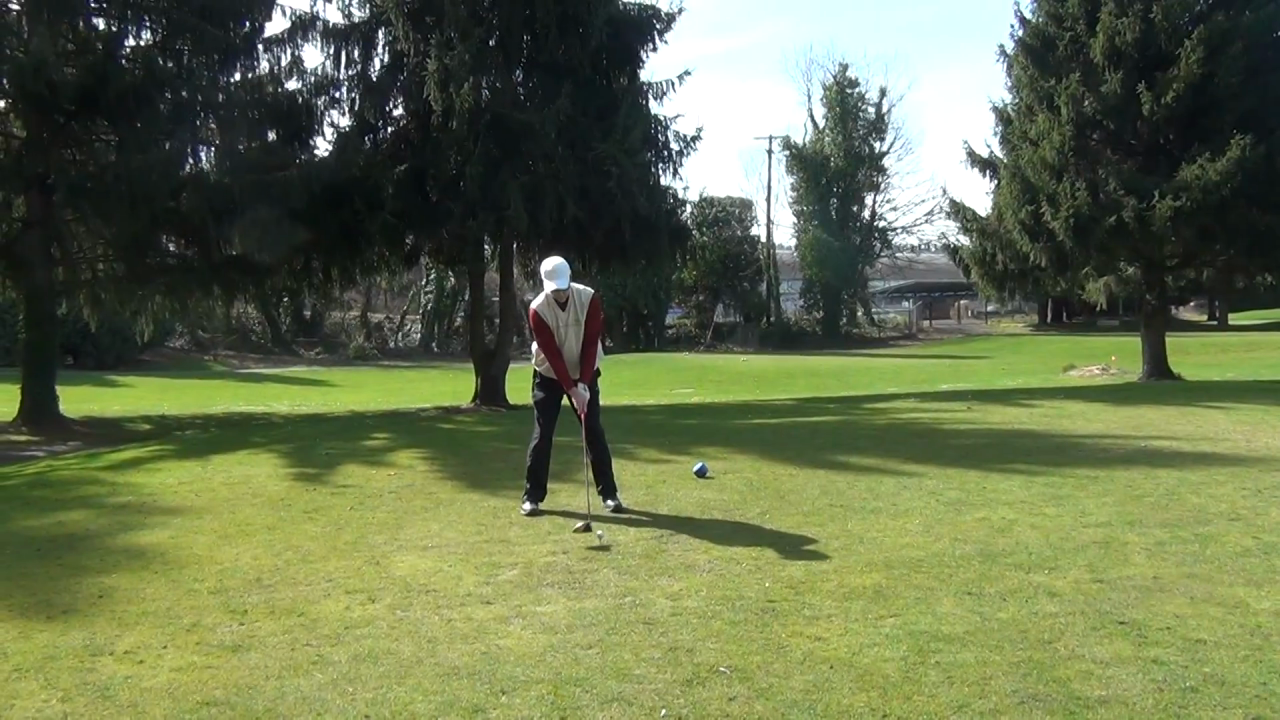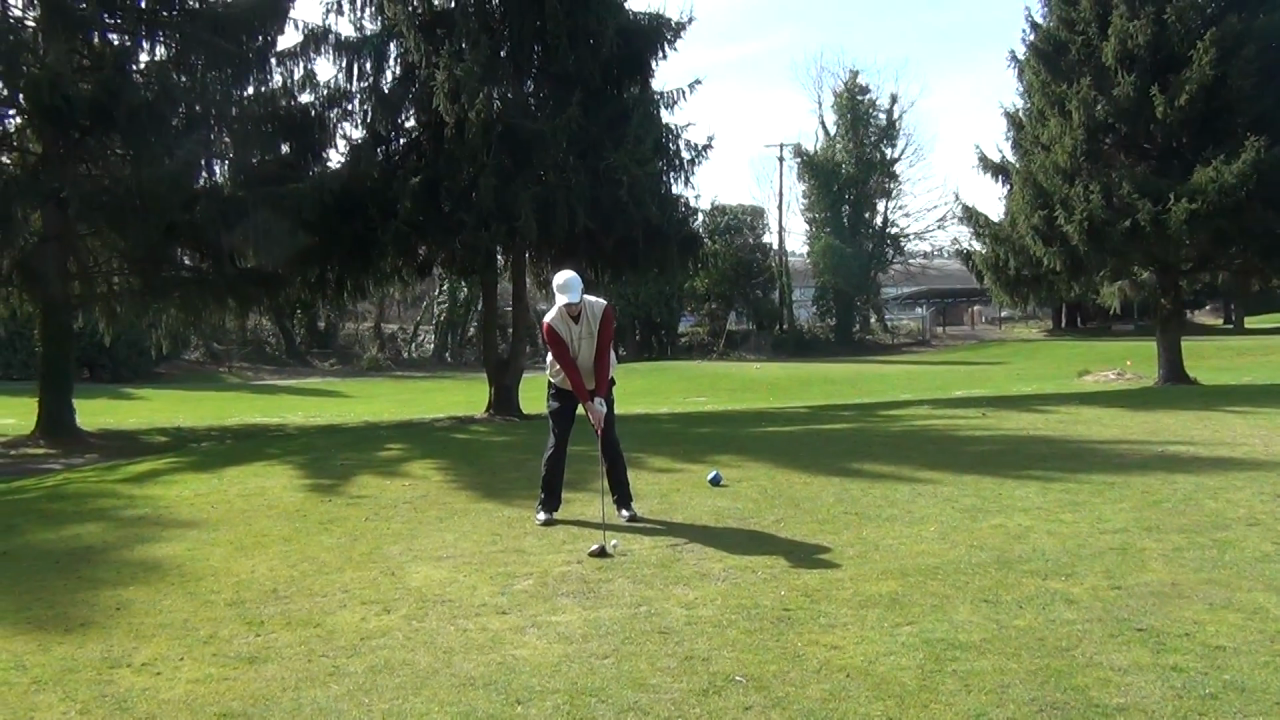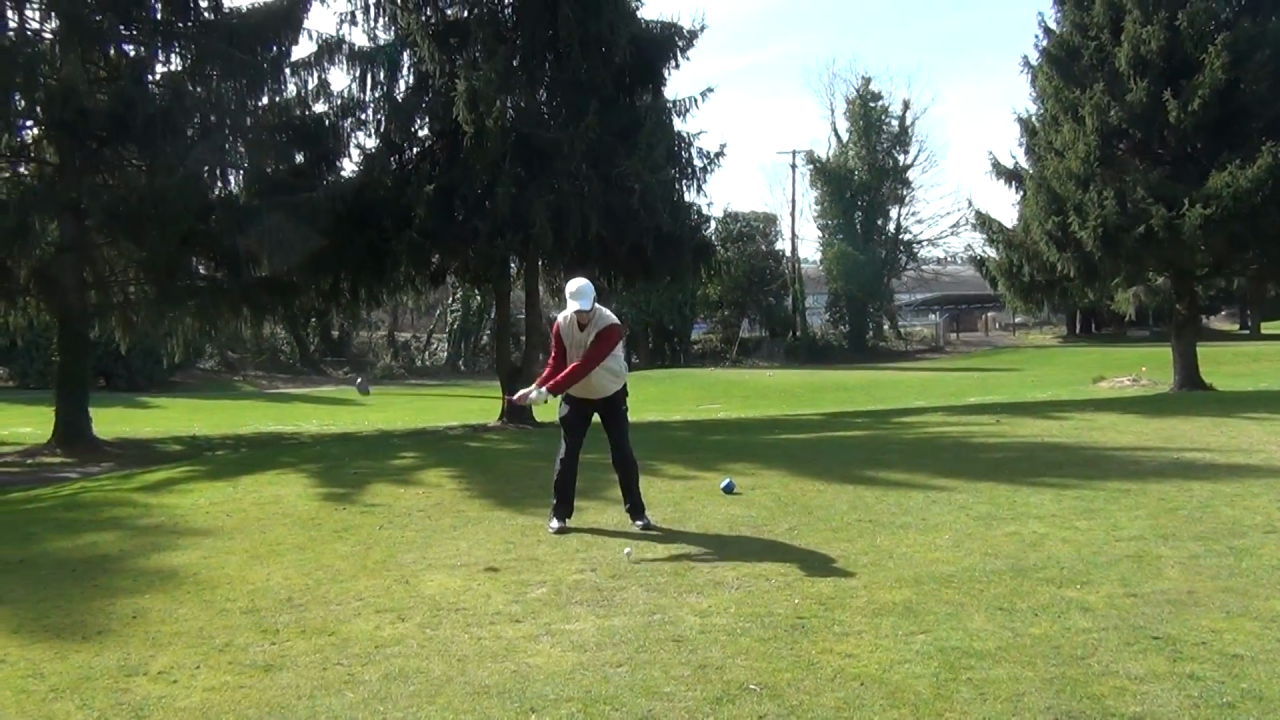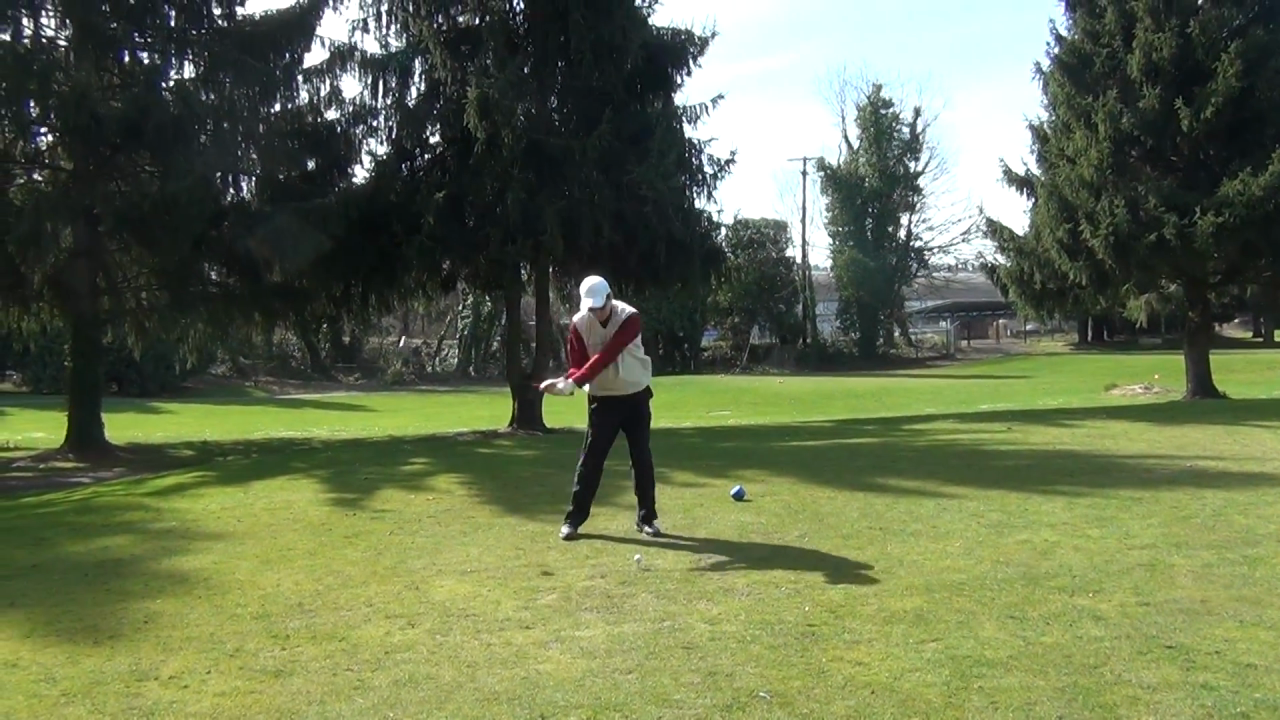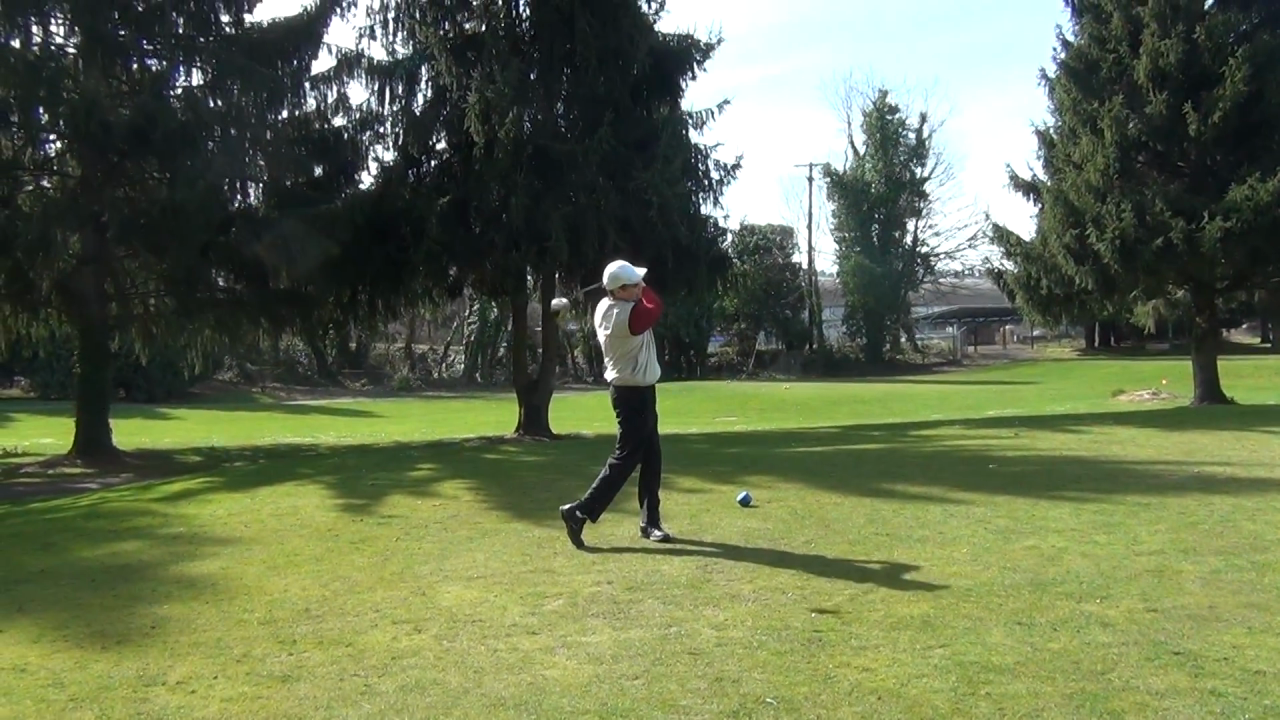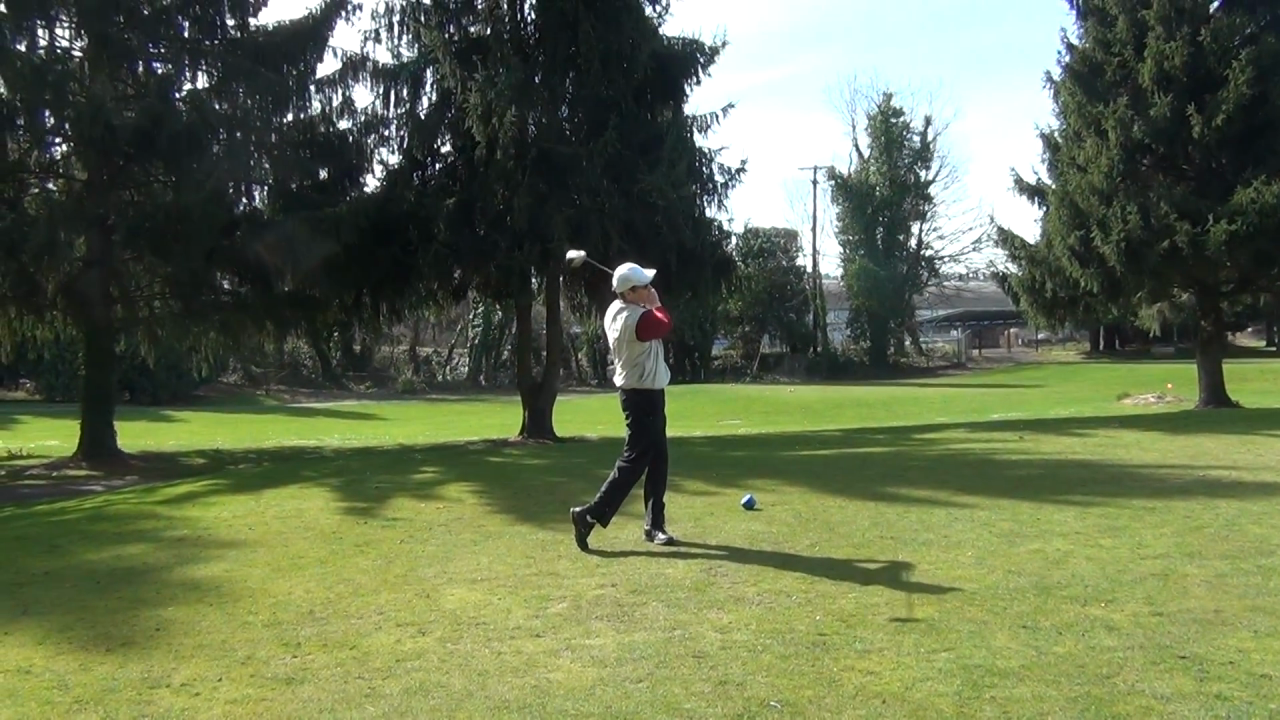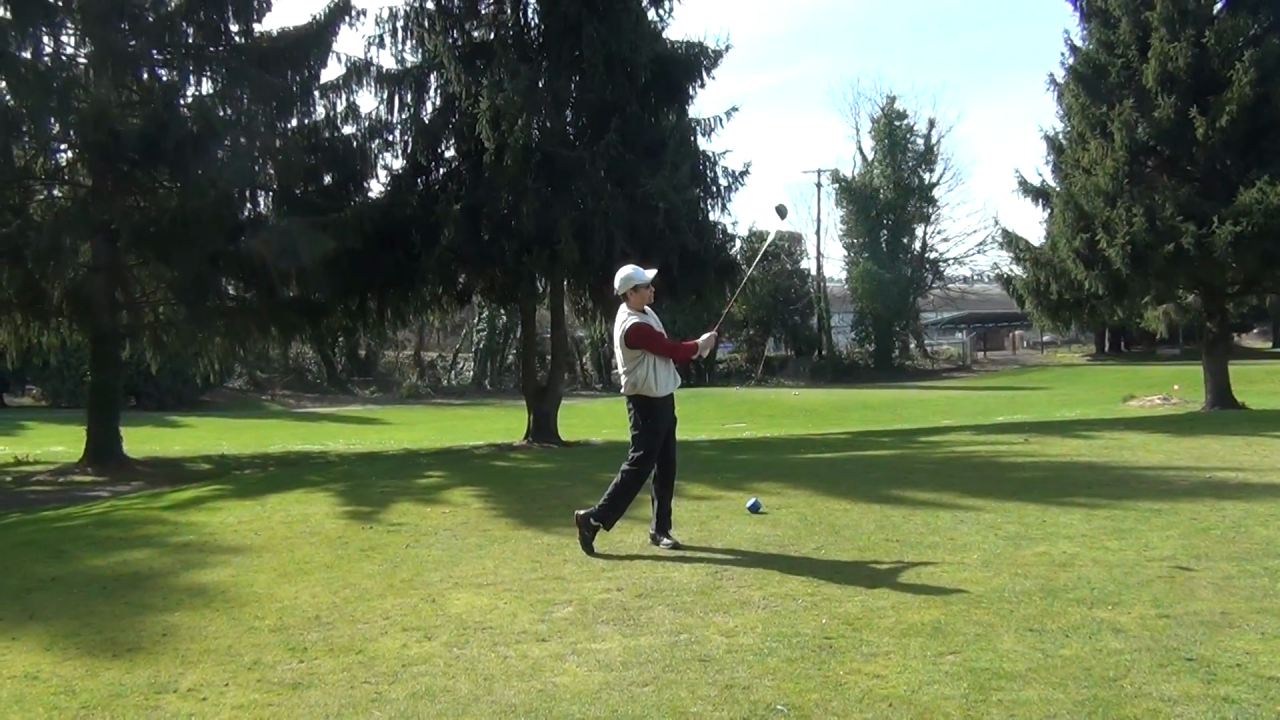
dt=0.7s
person 1, frame 1
left shoulder: (589, 299)
right shoulder: (537, 309)
left elbow: (591, 344)
right elbow: (552, 354)
left wrist: (582, 384)
right wrist: (570, 389)
left hip: (584, 374)
right hip: (548, 376)
left knee: (594, 432)
right knee: (542, 433)
left ankle: (608, 493)
right ankle: (532, 495)
person 1, frame 2
left shoulder: (602, 310)
right shoulder: (551, 323)
left elbow: (602, 357)
right elbow: (568, 367)
left wrist: (599, 398)
right wrist: (587, 404)
left hip: (599, 384)
right hip: (563, 387)
left knee: (610, 442)
right knee: (557, 443)
left ankle: (624, 502)
right ankle: (547, 505)
person 1, frame 3
left shoulder: (610, 327)
right shoulder: (562, 323)
left elbow: (583, 366)
right elbow: (555, 362)
left wrist: (545, 391)
right wrist: (536, 387)
left hip: (611, 394)
right hip: (575, 395)
left knee: (623, 453)
right knee: (568, 454)
left ankle: (636, 511)
right ankle: (560, 512)
person 1, frame 4
left shoulder: (629, 318)
right shoulder: (579, 325)
left elbow: (604, 358)
right elbow: (579, 363)
left wrist: (572, 382)
right wrist: (566, 382)
left hip: (635, 394)
right hip: (603, 399)
left knee: (642, 459)
right knee: (592, 460)
left ankle: (646, 517)
right ankle: (574, 517)
person 1, frame 5
left shoulder: (605, 307)
right shoulder: (630, 315)
left elbow: (645, 305)
right elbow: (655, 307)
left wrist: (637, 285)
right wrist: (642, 288)
left hip: (632, 389)
right hip: (633, 393)
left knee: (651, 457)
right knee: (625, 458)
left ankle: (650, 521)
right ankle: (579, 512)
person 1, frame 6
left shoulder: (616, 311)
right shoulder: (639, 319)
left elbow: (654, 324)
right elbow: (665, 326)
left wrist: (649, 306)
right wrist: (655, 306)
left hip: (643, 392)
right hip: (643, 396)
left knee: (657, 459)
right knee: (634, 461)
left ankle: (654, 524)
right ankle: (589, 515)
person 1, frame 7
left shoulder: (644, 312)
right shoulder: (634, 326)
left elbow: (666, 348)
right elbow: (670, 350)
left wrist: (695, 347)
right wrist: (699, 345)
left hip: (661, 398)
right hip: (646, 403)
left knee: (666, 466)
right knee: (639, 466)
left ankle: (660, 528)
right ankle: (594, 518)
